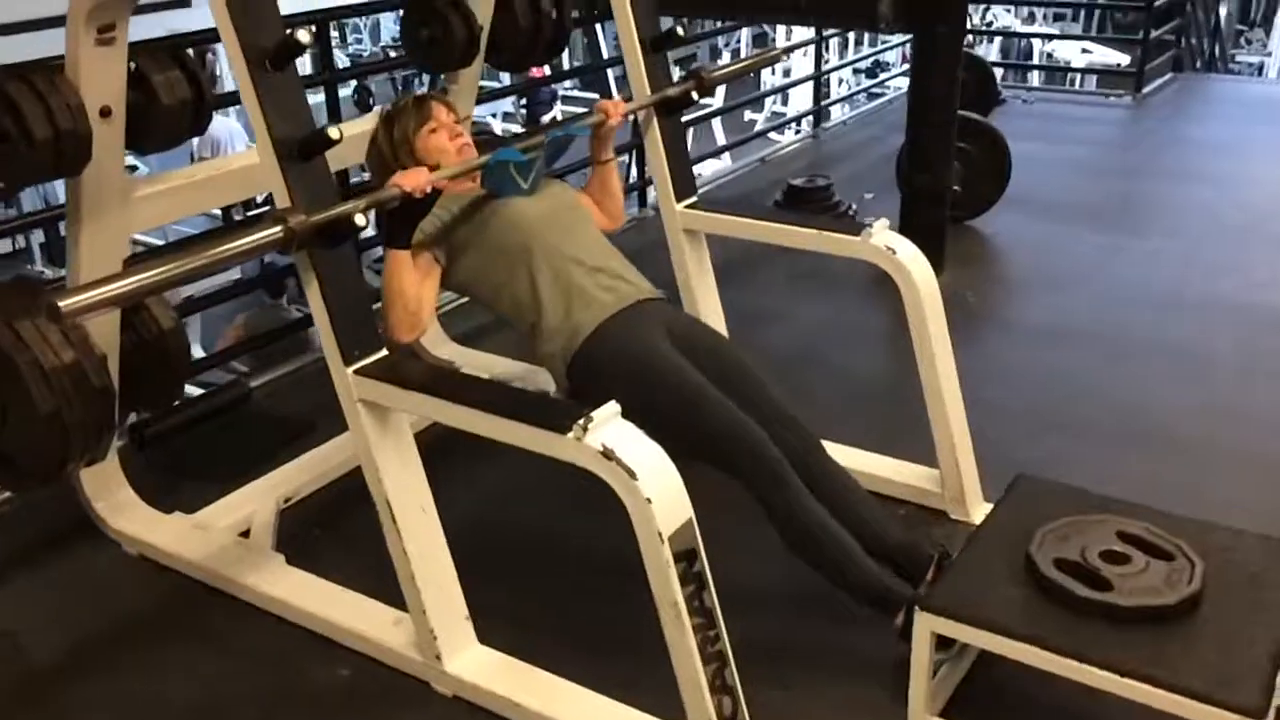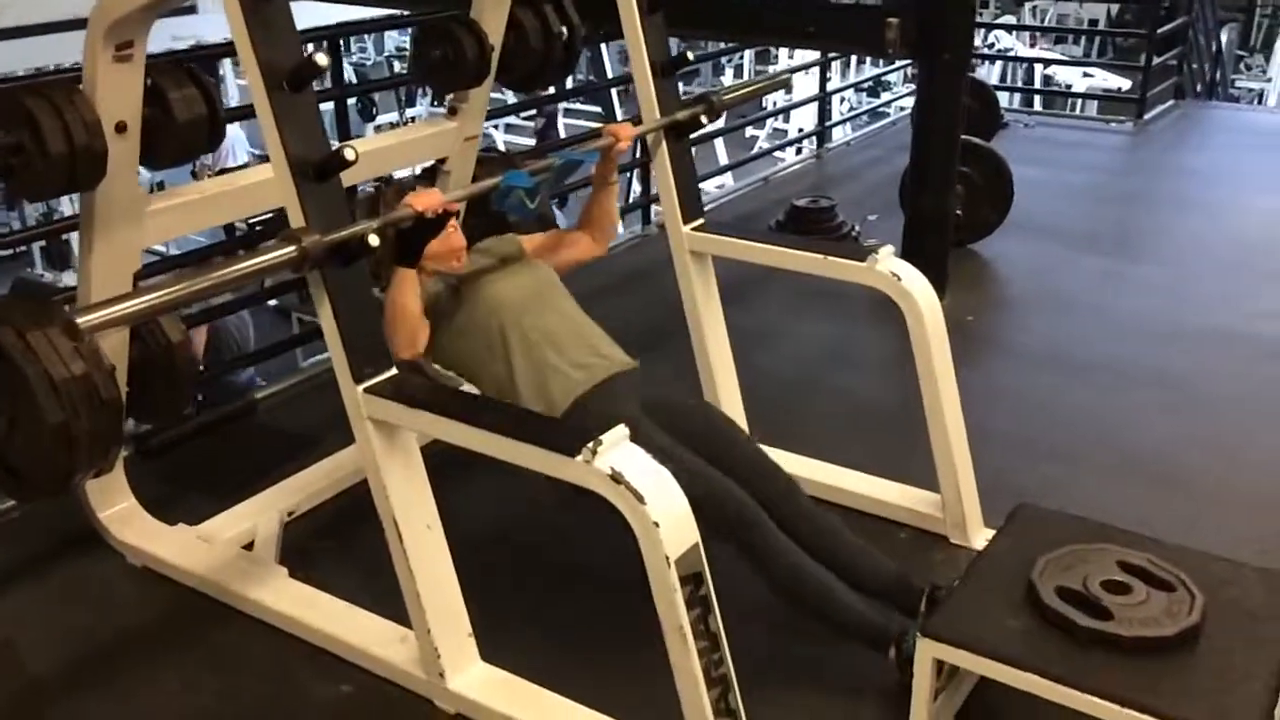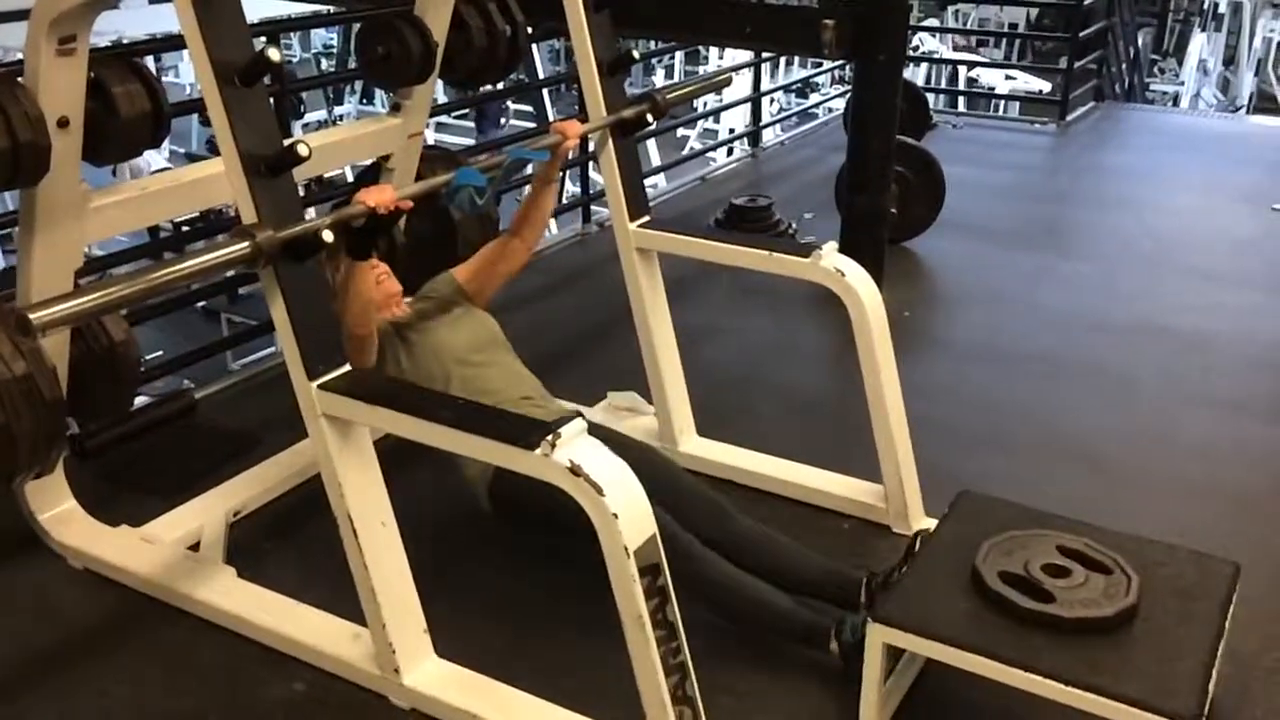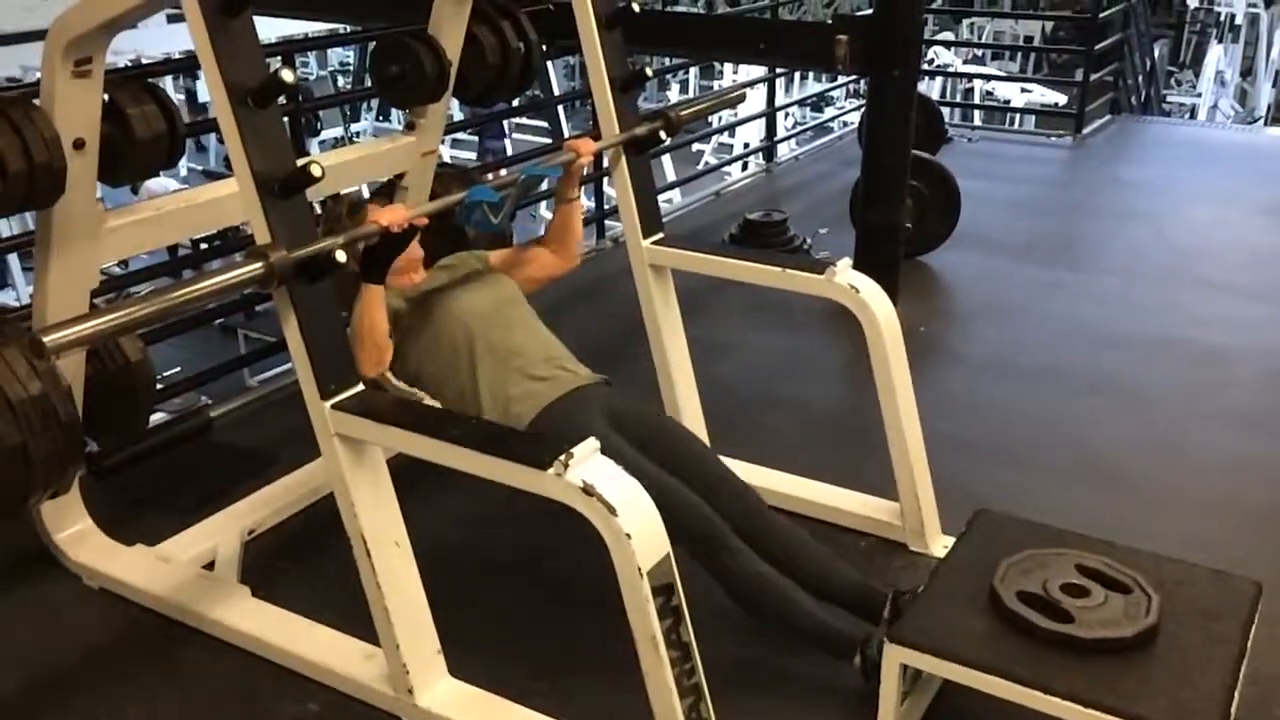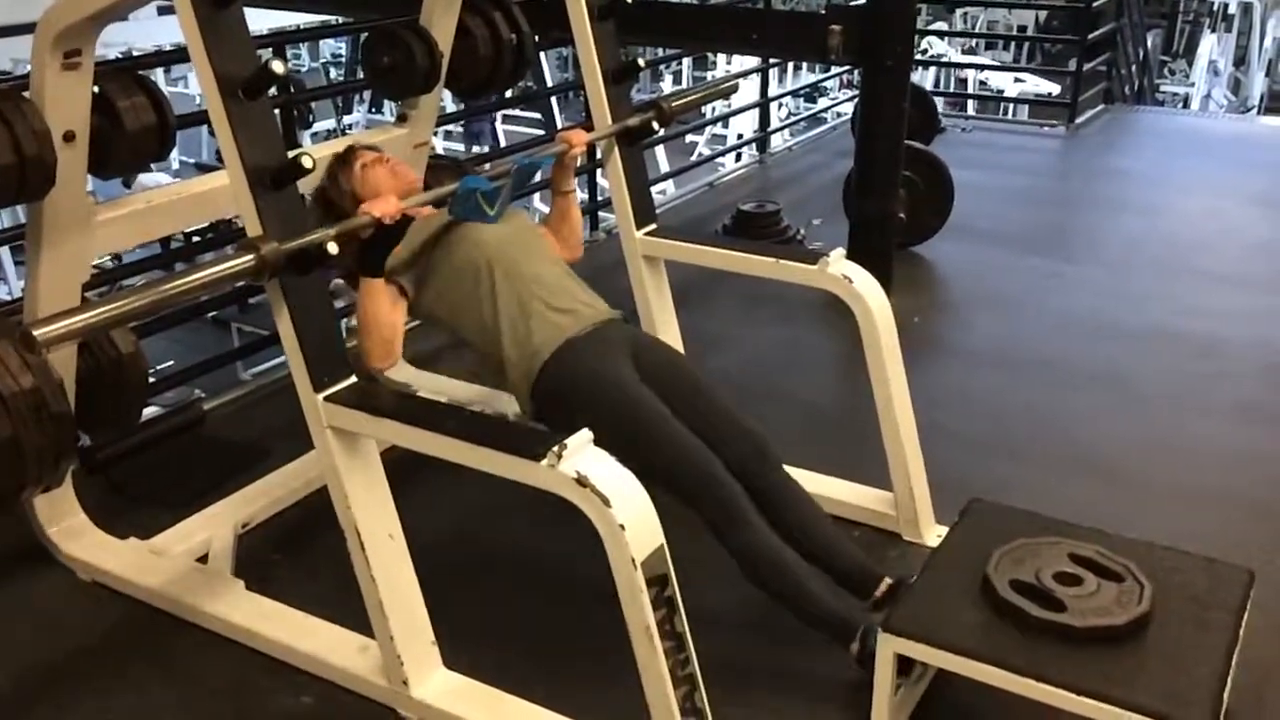
dt=1s
person 1, frame 1
right shoulder: (435, 225)
left elbow: (609, 217)
right elbow: (405, 330)
left wrist: (602, 141)
right wrist: (398, 225)
left hip: (660, 315)
right hip: (604, 347)
left knee: (798, 446)
right knee: (763, 466)
left ankle: (926, 566)
right ankle: (902, 606)
person 1, frame 2
left shoulder: (497, 252)
right shoulder: (430, 300)
left elbow: (591, 238)
right elbow: (404, 348)
left wrist: (607, 165)
right wrist: (408, 245)
left hip: (631, 383)
right hip: (579, 418)
left knee: (776, 492)
right knee: (739, 517)
left ankle: (920, 599)
right ankle: (898, 640)
person 1, frame 3
left shoulder: (439, 302)
right shoulder: (380, 353)
left elbow: (519, 241)
right elbow: (356, 329)
left wrist: (551, 165)
right wrist: (359, 233)
left hip: (567, 426)
right hip: (515, 464)
left knee: (709, 513)
right knee: (668, 544)
left ankle: (861, 590)
right ankle: (838, 635)
person 1, frame 4
left shoulder: (461, 267)
right shoulder: (391, 311)
left elbow: (561, 256)
right elbow: (372, 368)
left wrist: (569, 181)
right wrist: (373, 265)
left hip: (597, 396)
right hip: (545, 430)
left knee: (742, 505)
right knee: (707, 533)
left ankle: (884, 606)
right ankle: (863, 649)
person 1, frame 5
left shoulder: (468, 213)
right shoulder: (400, 254)
left elbow: (566, 245)
right elbow: (379, 359)
left wrist: (564, 170)
right wrist: (369, 252)
left hip: (617, 336)
right hip: (565, 367)
left knee: (757, 462)
right knee: (719, 495)
left ankle: (876, 587)
right ankle: (862, 633)
